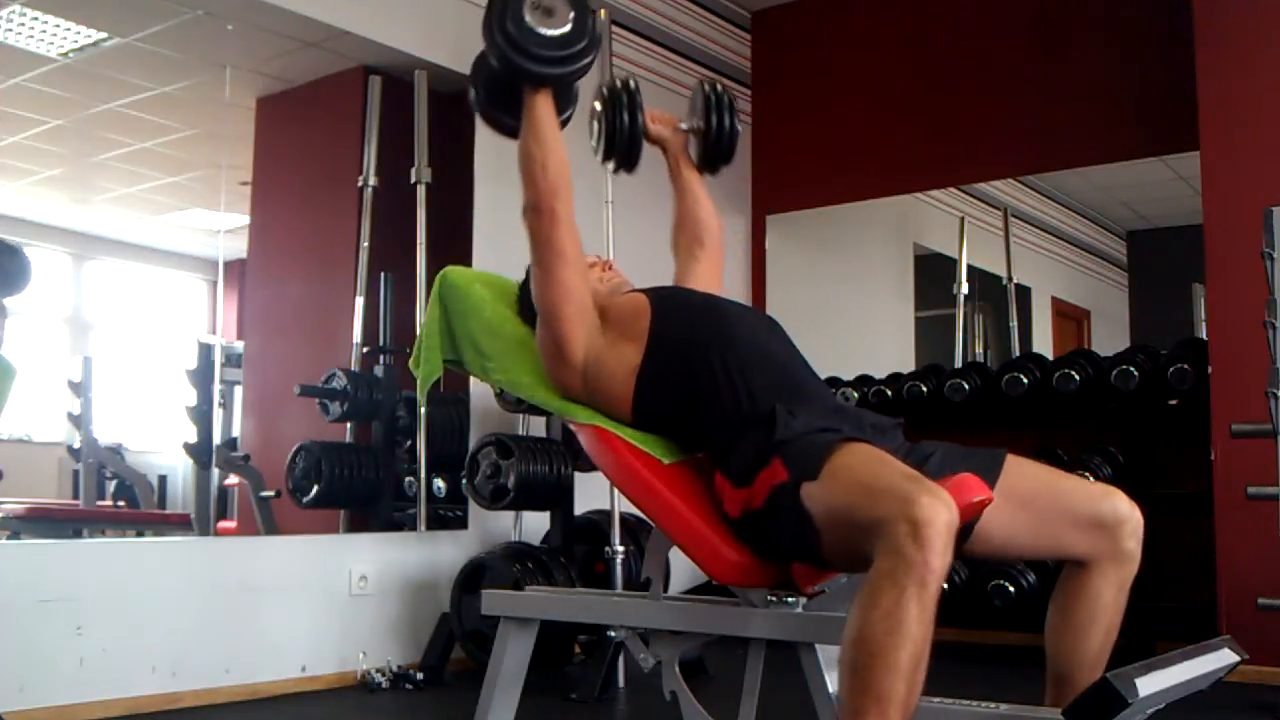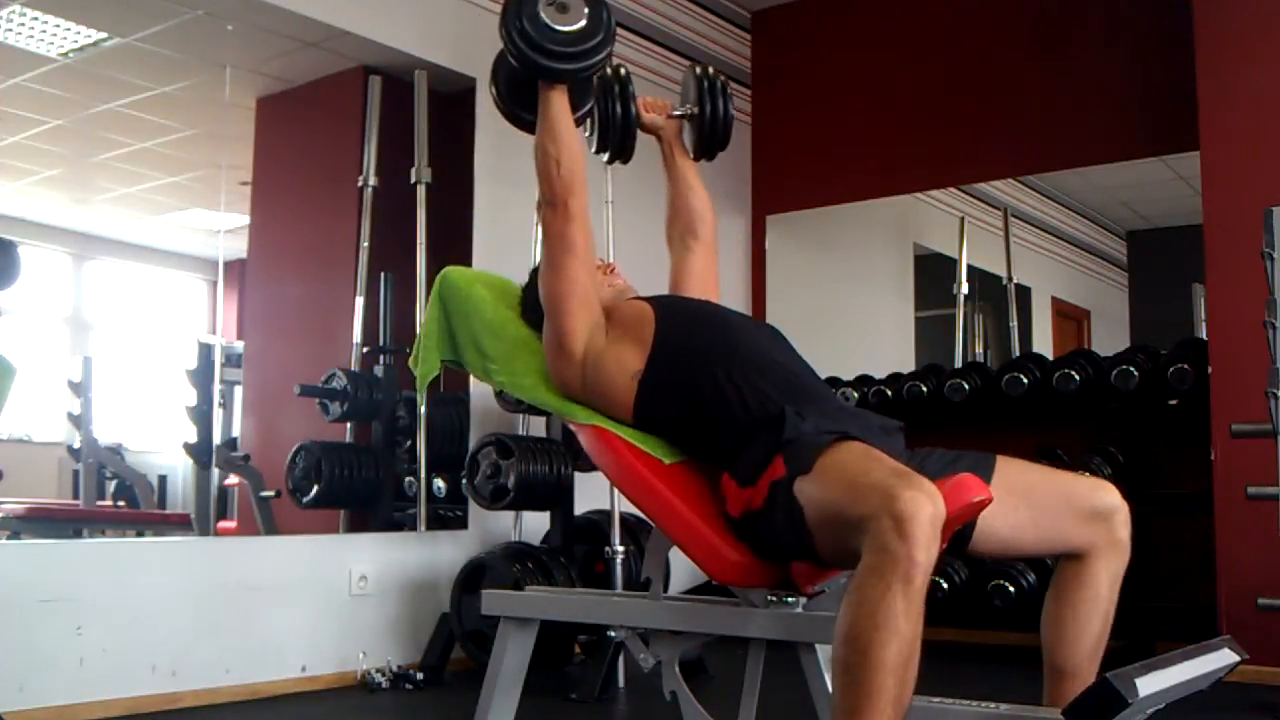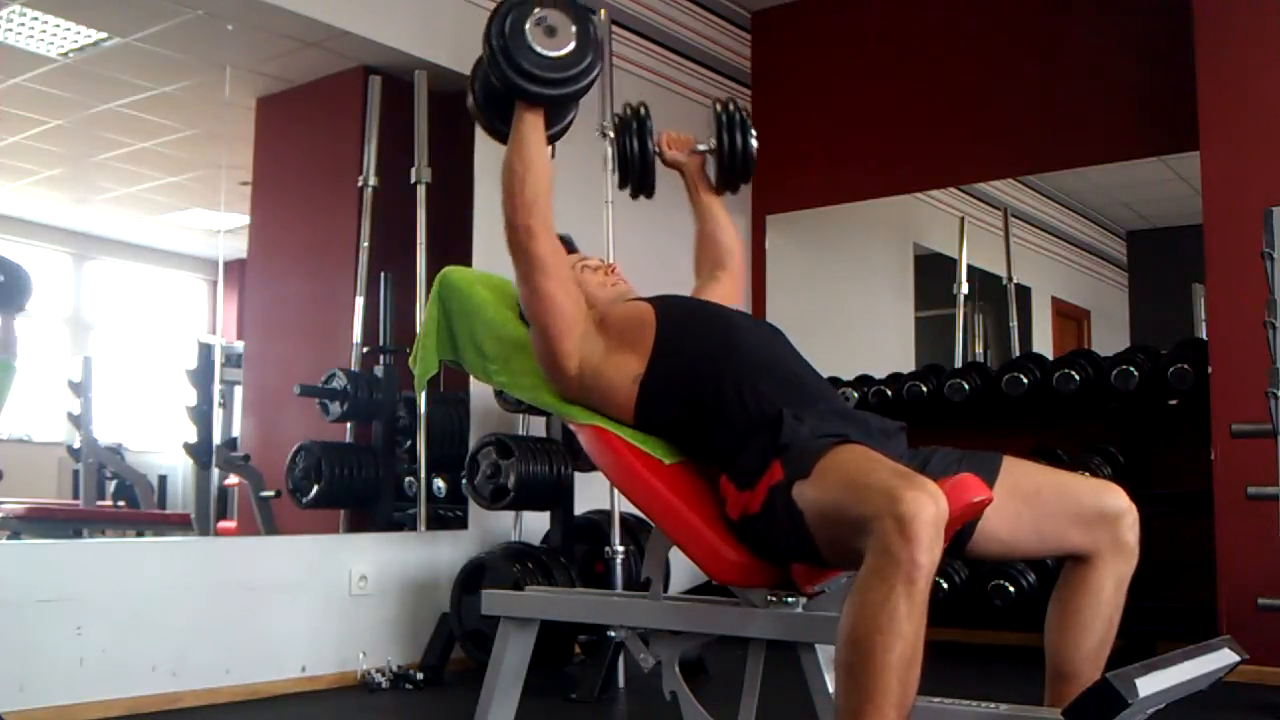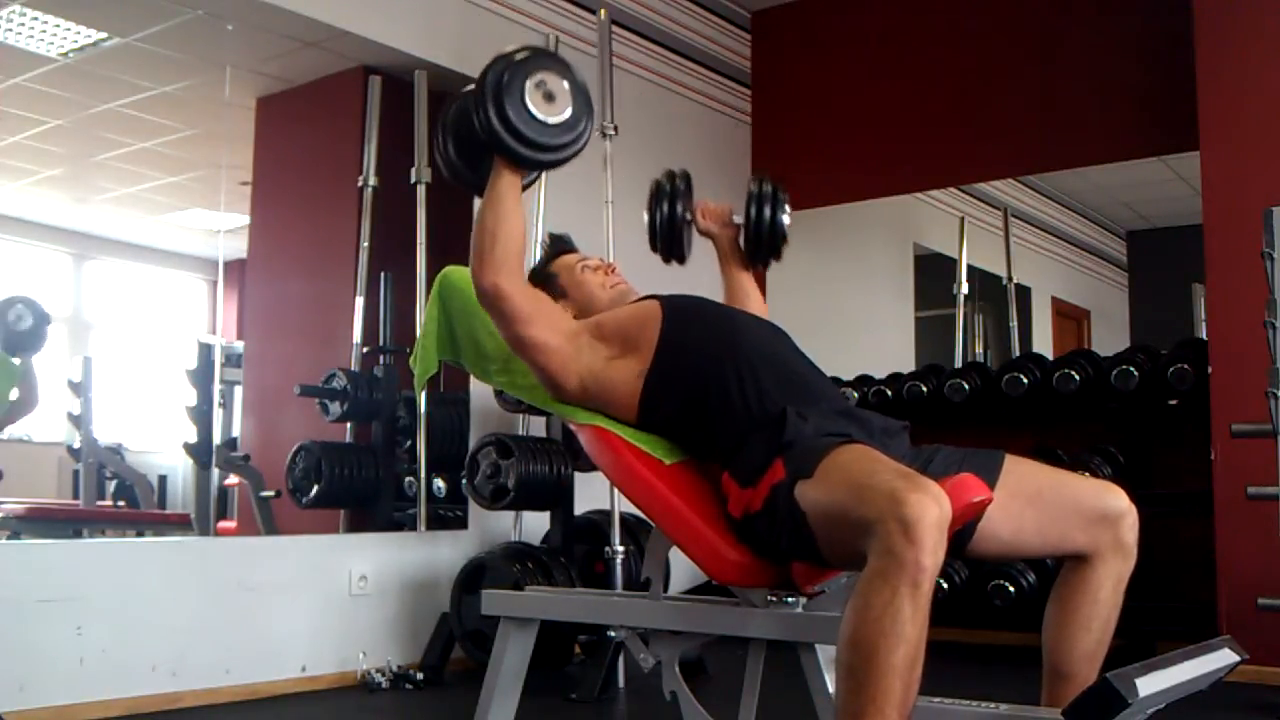
dt=0.5s
person 1, frame 1
left shoulder: (665, 320)
right shoulder: (579, 340)
left elbow: (702, 244)
right elbow: (546, 208)
left wrist: (677, 155)
right wrist: (539, 93)
left hip: (861, 435)
right hip: (779, 455)
left knee: (1114, 523)
right knee: (921, 522)
person 1, frame 2
left shoulder: (676, 321)
right shoulder: (582, 342)
left elbow: (695, 235)
right elbow: (563, 203)
left wrist: (671, 141)
right wrist: (555, 87)
left hip: (863, 441)
right hip: (778, 460)
left knee: (1102, 513)
right knee: (908, 515)
person 1, frame 3
left shoulder: (672, 329)
right shoulder: (580, 347)
left elbow: (723, 265)
right elbow: (530, 229)
left wrist: (694, 176)
right wrist: (531, 110)
left hip: (865, 439)
right hip: (779, 459)
left knee: (1110, 517)
right knee: (911, 515)
person 1, frame 4
left shoulder: (672, 334)
right shoulder: (583, 349)
left elbow: (752, 342)
right elbow: (497, 284)
left wrist: (729, 249)
right wrist: (508, 167)
left hip: (868, 438)
right hip: (784, 455)
left knee: (1110, 516)
right knee: (913, 519)
